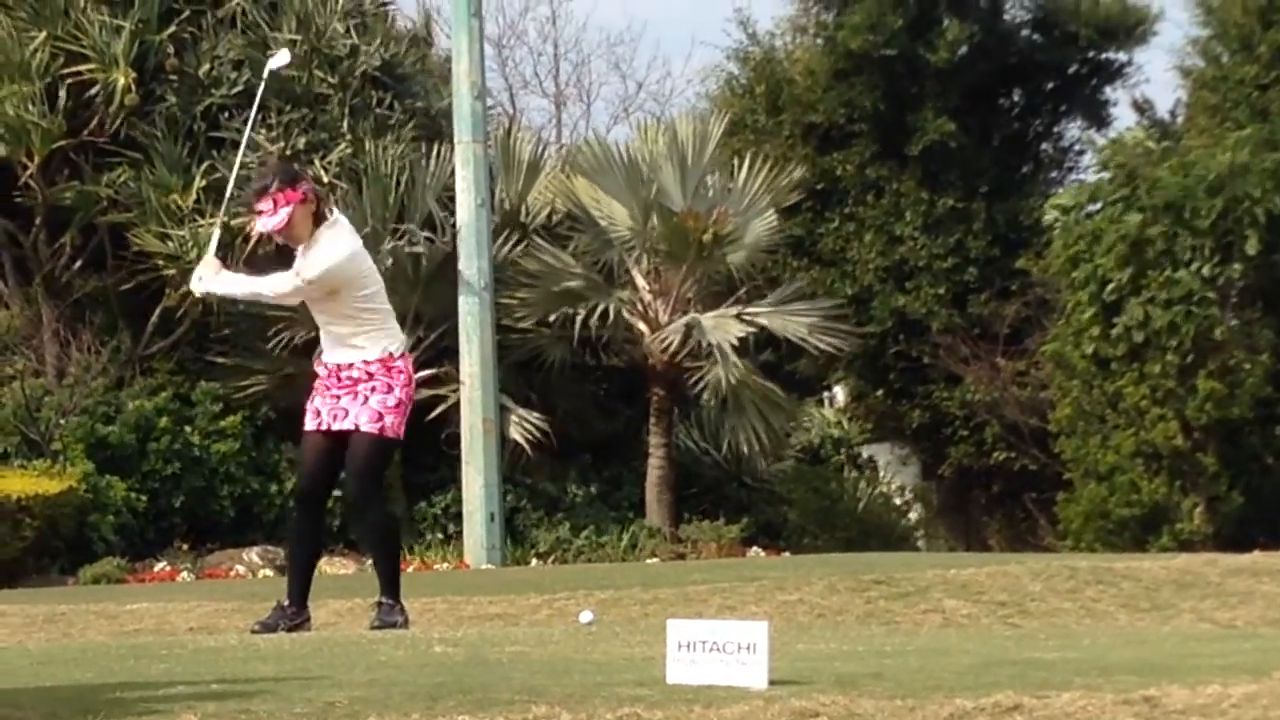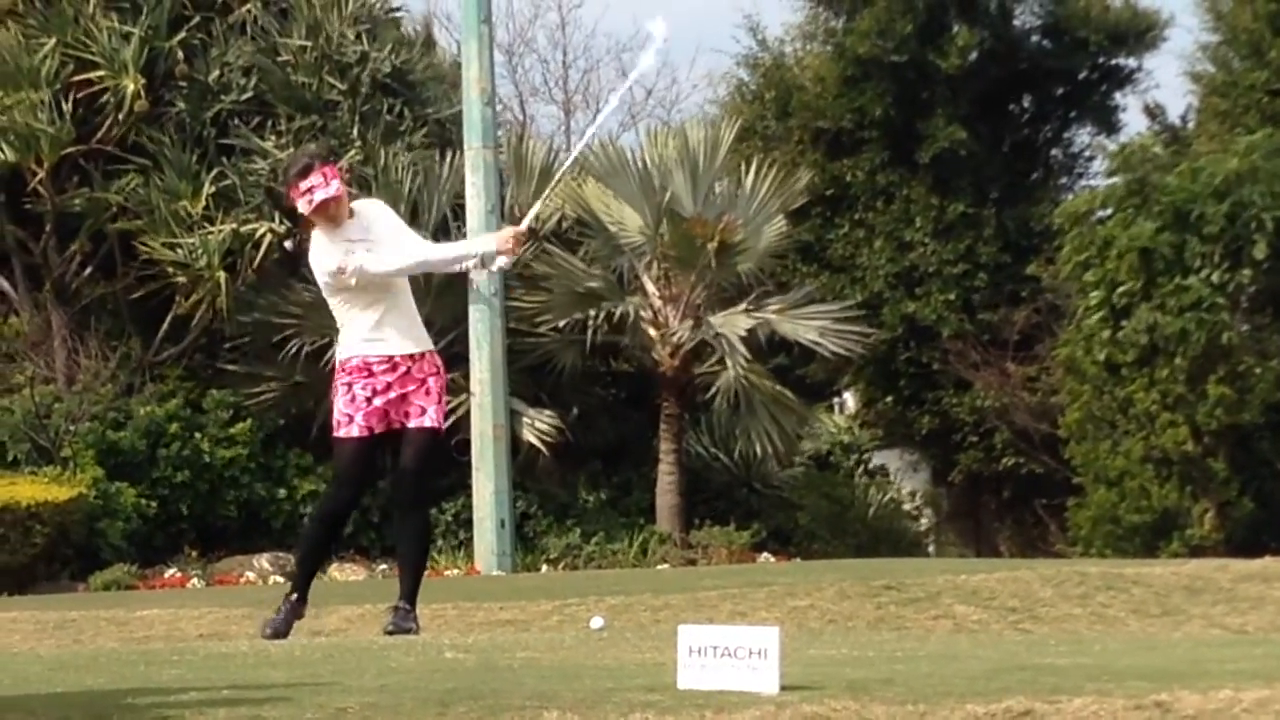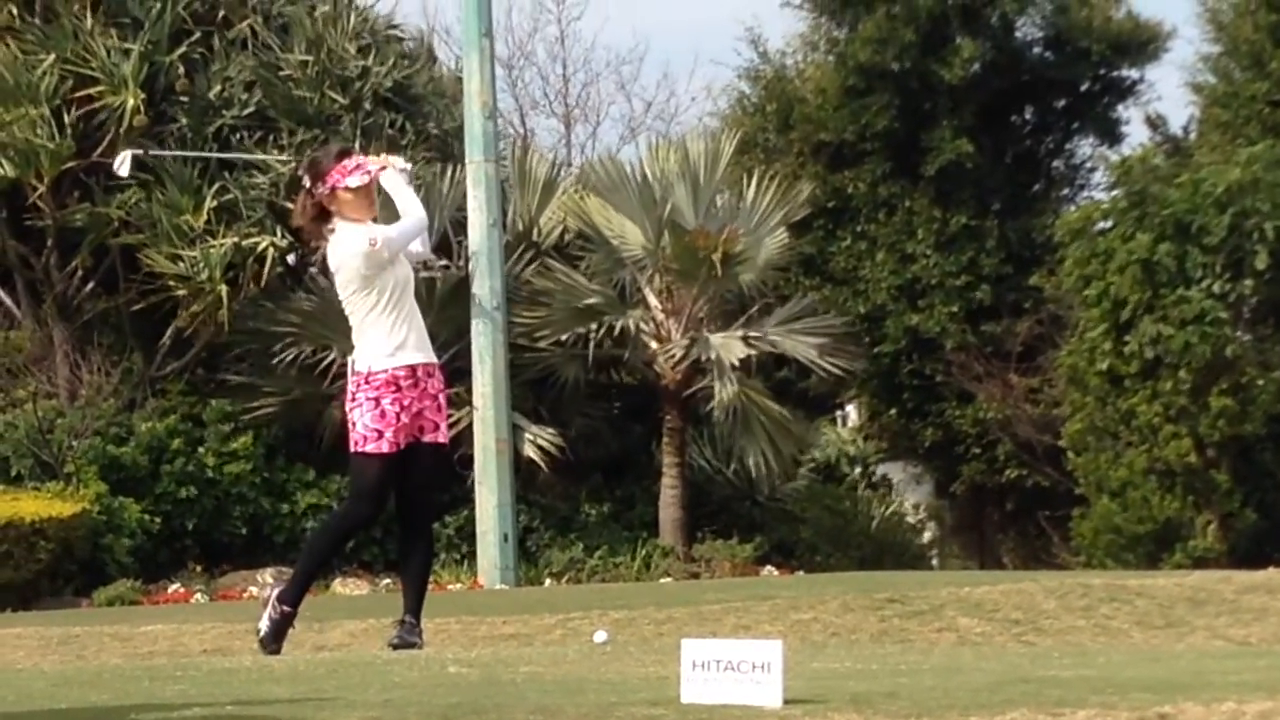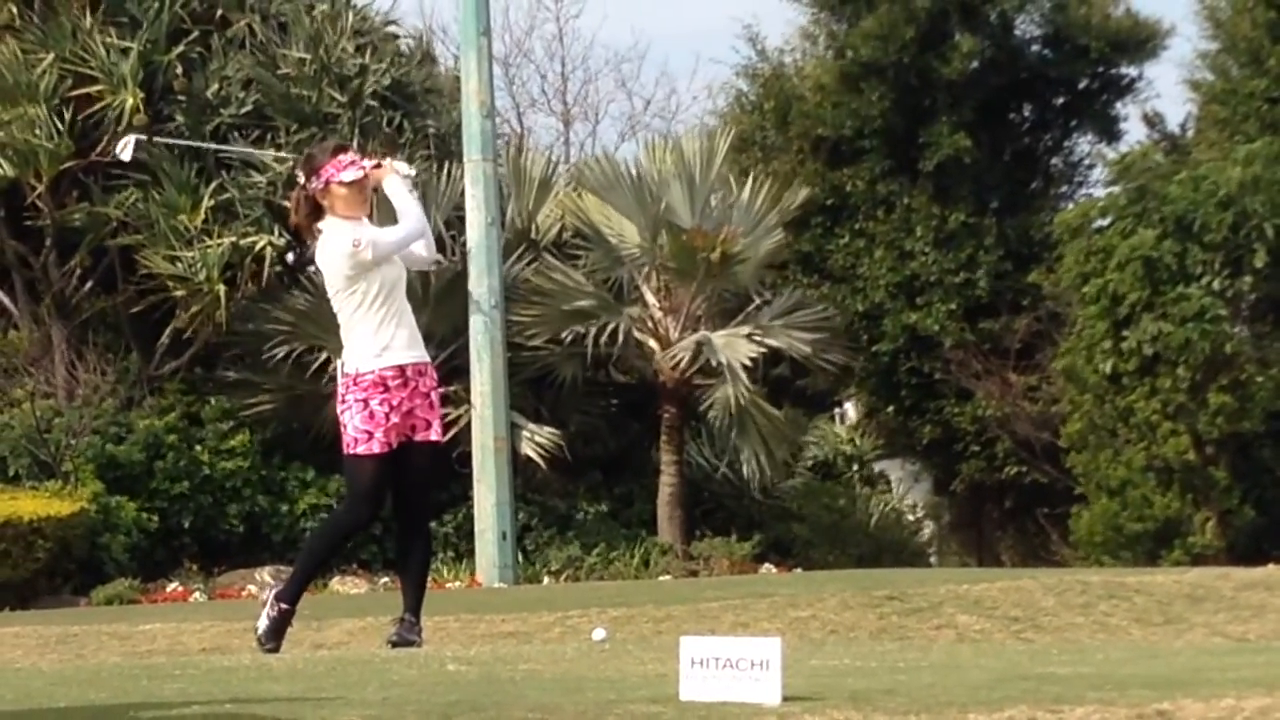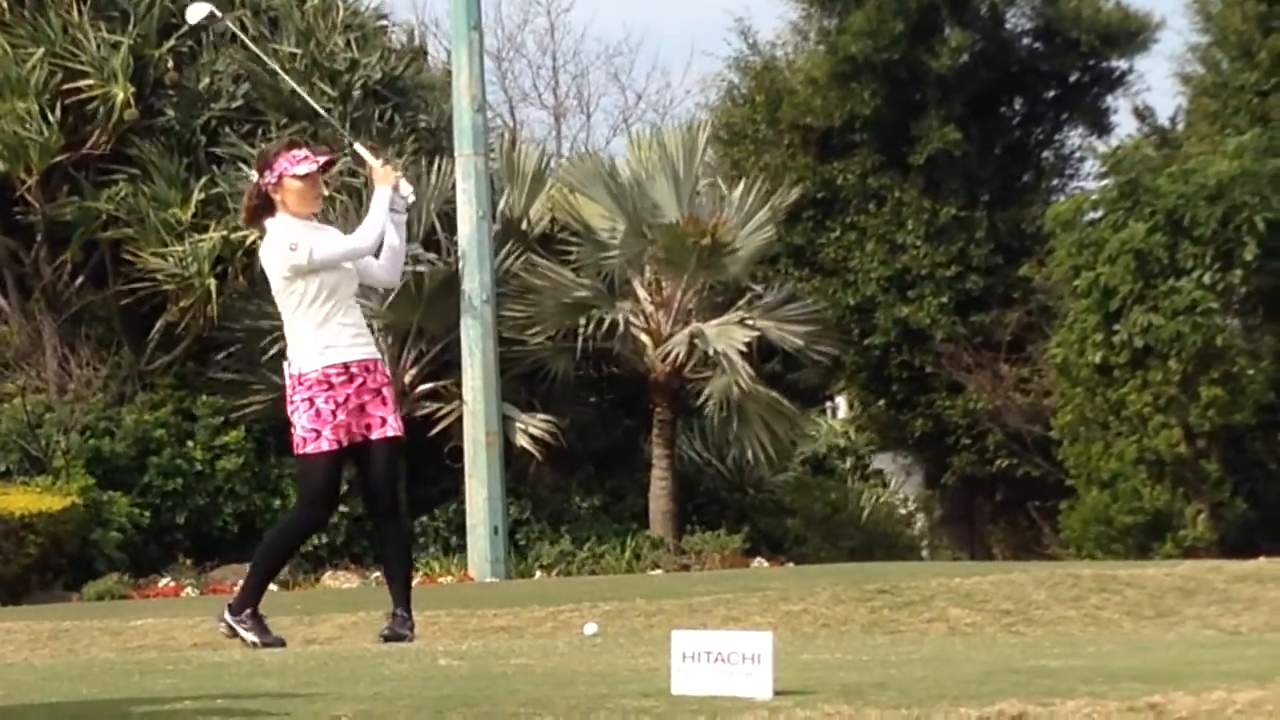
dt=0.4s
person 1, frame 1
left shoulder: (331, 254)
right shoulder: (318, 231)
left elbow: (274, 289)
left wrist: (213, 279)
left hip: (381, 371)
right hip: (337, 374)
left knee: (362, 489)
right knee: (308, 491)
left ankle: (390, 601)
right ankle: (293, 605)
person 1, frame 2
left shoulder: (372, 211)
right shoulder: (329, 257)
left elbow: (425, 251)
right elbow: (415, 261)
left wrist: (488, 248)
right wrist: (484, 246)
left hip: (416, 365)
right hip: (361, 374)
left knee: (411, 491)
right knee: (342, 491)
left ankle: (407, 604)
right ankle: (295, 596)
person 1, frame 3
left shoulder: (362, 236)
right shoulder: (360, 243)
left elbow: (419, 247)
right elbow: (417, 221)
left wrist: (386, 174)
right wrist: (394, 177)
left hip: (422, 378)
right hip: (380, 385)
left knee: (418, 507)
right knee: (364, 505)
left ankle: (411, 619)
right ankle: (286, 599)
person 1, frame 4
left shoulder: (361, 234)
right shoulder: (343, 243)
left elbow: (425, 254)
right elbow: (412, 229)
left wrist: (397, 183)
right wrist: (393, 183)
left hip: (413, 376)
right hip: (370, 385)
left knee: (414, 505)
right knee: (362, 505)
left ankle: (411, 617)
right ankle: (284, 597)
person 1, frame 5
left shoulder: (325, 235)
right shoulder: (281, 243)
left elbow: (385, 274)
right elbow: (358, 245)
left wrist: (395, 207)
right wrist: (381, 191)
left hip: (367, 373)
right hip: (316, 383)
left knee: (386, 499)
right knee: (315, 506)
left ankle: (401, 610)
right ankle: (241, 610)
